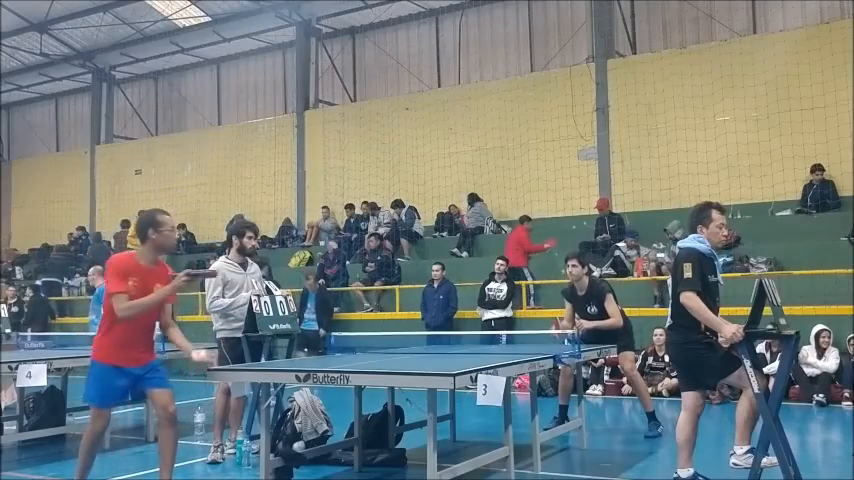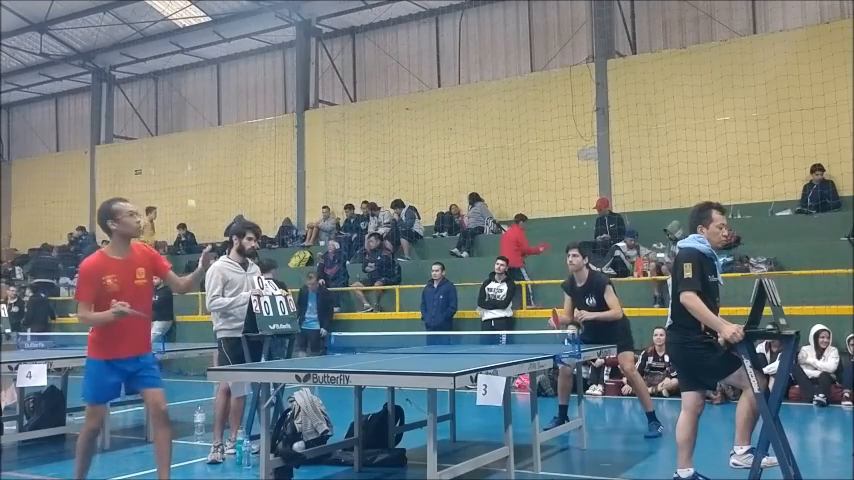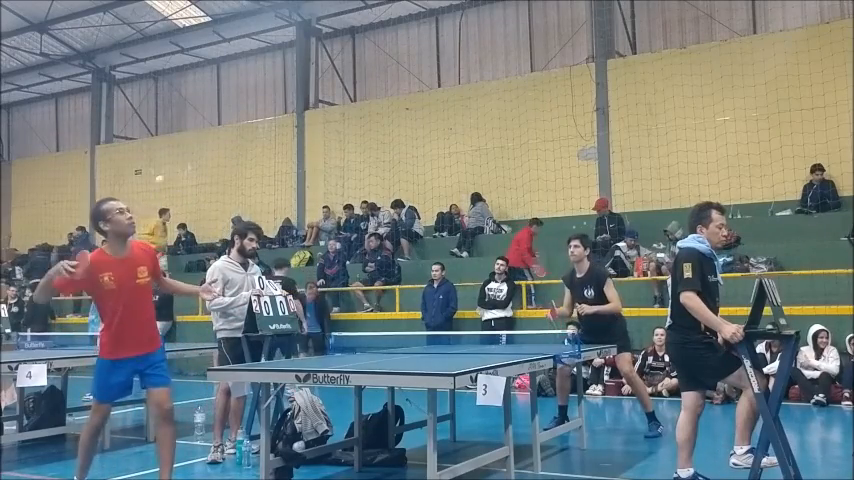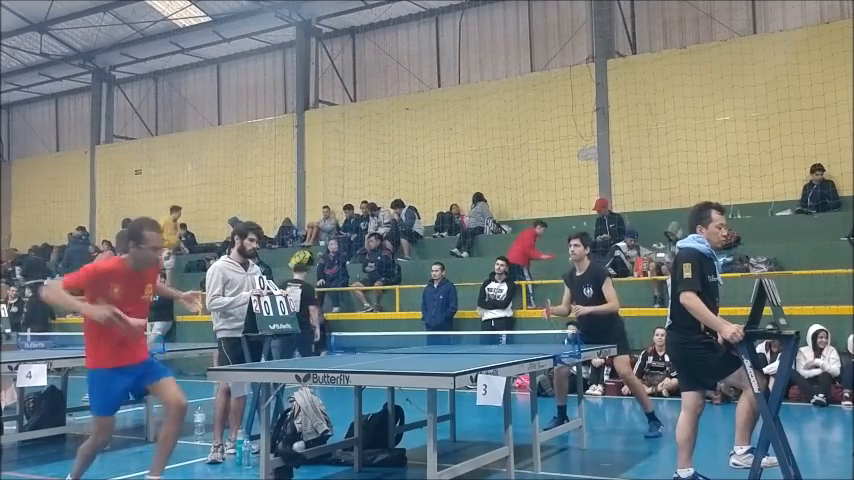
dt=0.3s
person 1, frame 1
left shoulder: (706, 258)
right shoulder: (690, 255)
right elbow: (687, 298)
left wrist: (728, 327)
right wrist: (722, 328)
left hip: (692, 342)
right hip: (691, 342)
left knee: (692, 405)
right knee: (755, 382)
right ankle: (741, 451)
person 1, frame 2
left shoulder: (707, 258)
right shoulder: (690, 255)
right elbow: (688, 298)
left wrist: (727, 327)
right wrist: (723, 328)
left hip: (690, 342)
right hip: (691, 342)
left knee: (692, 405)
right knee: (756, 382)
right ankle: (742, 451)
person 1, frame 3
left shoulder: (706, 258)
right shoulder: (690, 255)
right elbow: (687, 298)
left wrist: (727, 327)
right wrist: (722, 328)
left hip: (690, 342)
right hip: (691, 342)
left knee: (692, 405)
right knee: (755, 382)
right ankle: (741, 451)
person 1, frame 4
left shoulder: (706, 258)
right shoulder: (689, 255)
right elbow: (687, 298)
left wrist: (728, 327)
right wrist: (723, 328)
left hip: (691, 342)
right hip: (691, 342)
left knee: (692, 405)
right knee: (755, 381)
right ankle: (742, 451)
person 2, frame 1
left shoulder: (165, 272)
right shoulder: (118, 263)
left elbow: (168, 324)
right elbow: (123, 311)
left wrist: (191, 351)
right wrist: (169, 289)
left hip: (145, 360)
right hip: (109, 360)
left knee: (168, 413)
right knee: (98, 426)
person 2, frame 2
left shoulder: (146, 254)
right shoulder: (91, 266)
left elbow: (178, 285)
right elbow: (83, 316)
left wrist: (200, 269)
right wrist: (110, 314)
left hip: (141, 353)
right hip: (104, 357)
left knee: (160, 411)
right knee: (94, 423)
person 2, frame 3
left shoulder: (146, 252)
right shoulder: (90, 265)
left elbow: (161, 282)
right elbow: (40, 298)
left wrist: (196, 290)
right wrist: (53, 273)
left hip: (151, 349)
right hip: (113, 354)
left knee: (165, 410)
right knee: (98, 419)
person 2, frame 4
left shoulder: (150, 267)
right shoulder: (103, 270)
right elbow: (49, 291)
left wrist: (179, 296)
right wrist: (88, 308)
left hip: (139, 357)
right hip: (105, 363)
left knee: (178, 405)
right knee: (102, 436)
person 3, frame 1
left shoulder: (254, 268)
right shoulder: (219, 269)
right elbow: (212, 304)
right wrist: (245, 298)
right hip: (230, 335)
left knee: (241, 388)
right knee: (226, 387)
left ankle: (234, 439)
right ankle: (218, 442)
person 3, frame 2
left shoulder: (255, 269)
right shoulder: (219, 268)
right elbow: (212, 303)
right wrist: (245, 297)
right hip: (230, 335)
left knee: (240, 387)
right knee: (226, 387)
left ankle: (233, 439)
right ankle: (218, 442)
person 3, frame 3
left shoulder: (255, 269)
right shoulder: (219, 268)
right elbow: (212, 303)
right wrist: (244, 297)
left hip: (251, 334)
right hip: (230, 334)
left knee: (241, 387)
right knee: (226, 386)
left ankle: (233, 438)
right ankle: (218, 442)
person 3, frame 4
left shoulder: (255, 269)
right shoulder: (219, 268)
right elbow: (212, 302)
right wrist: (244, 297)
right hip: (230, 335)
left knee: (241, 387)
right knee: (226, 387)
left ankle: (233, 439)
right ankle: (218, 442)
person 4, frame 1
left shoulder: (601, 288)
right shoulder: (569, 293)
left elbow: (618, 321)
right elbow: (568, 322)
left wrist: (591, 323)
right wrist: (559, 327)
left hip: (618, 332)
right hip: (592, 334)
left knee: (629, 369)
right knee: (566, 367)
left ankle: (653, 420)
right ankle: (562, 416)
person 4, frame 2
left shoulder: (600, 281)
right shoulder: (568, 285)
left elbow: (618, 313)
right elbow: (568, 316)
left wrist: (592, 314)
right wrist: (558, 319)
left hip: (616, 331)
right hip: (591, 333)
left knee: (628, 369)
right knee: (565, 368)
left ankle: (653, 420)
right ankle: (562, 416)
person 4, frame 3
left shoulder: (600, 274)
right shoulder: (569, 278)
left elbow: (617, 306)
right elbow: (567, 310)
left wrist: (592, 309)
right wrist: (556, 312)
left hip: (613, 331)
right hip: (588, 333)
left knee: (627, 371)
right knee: (563, 369)
left ankle: (653, 420)
right ankle: (562, 416)
person 4, frame 4
left shoulder: (599, 273)
right shoulder: (569, 277)
left elbow: (614, 305)
right elbow: (566, 308)
left wrist: (588, 309)
right wrist: (551, 310)
left hip: (611, 332)
right hip: (586, 333)
left knee: (625, 373)
right knee: (560, 370)
left ankle: (653, 420)
right ankle: (561, 416)
